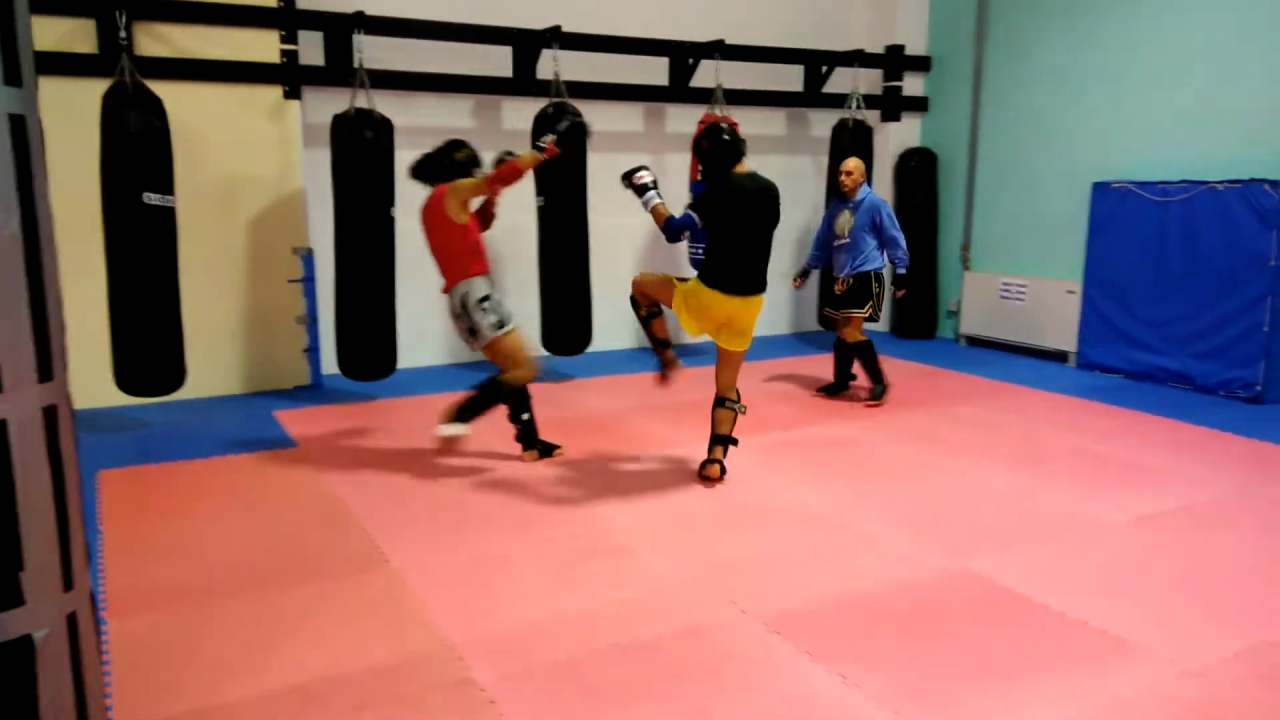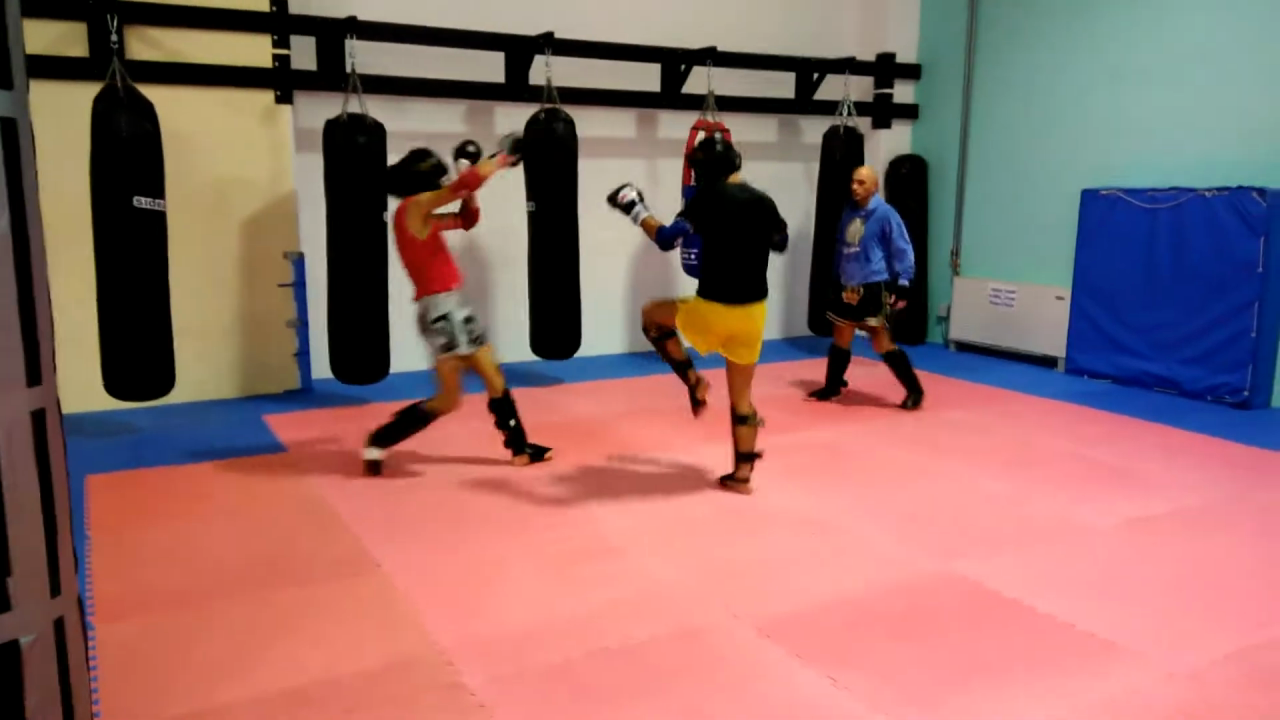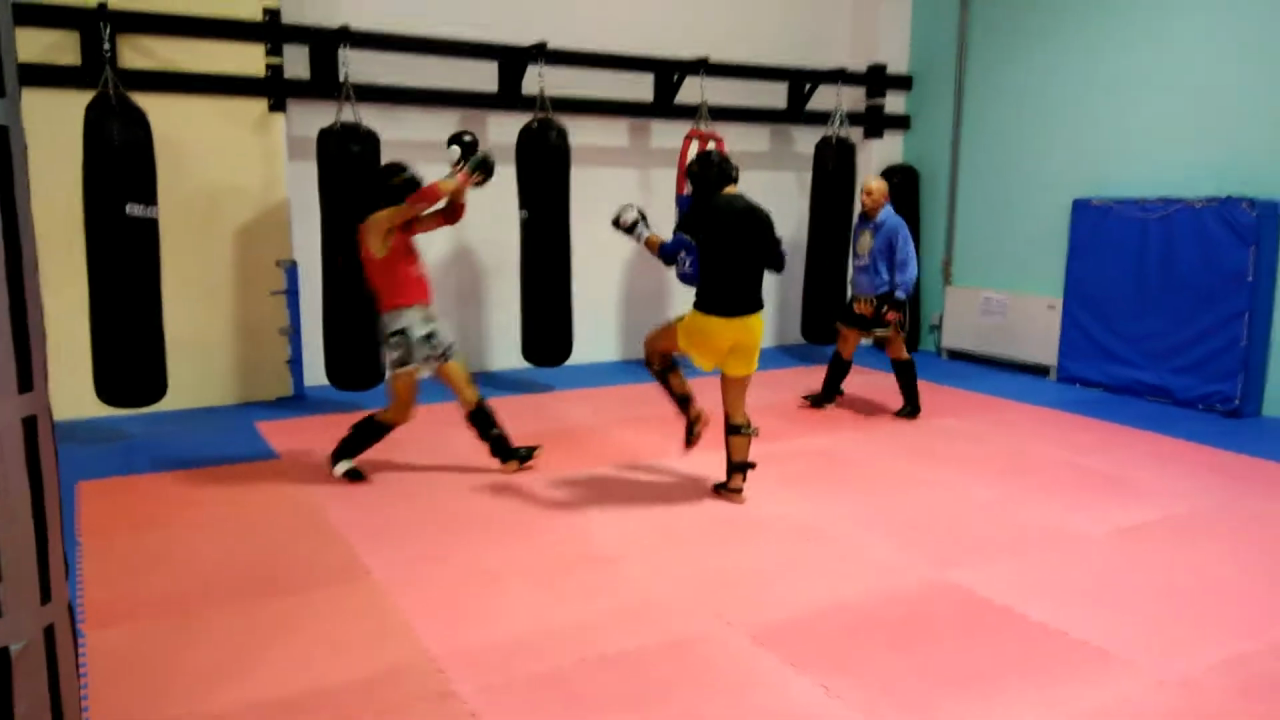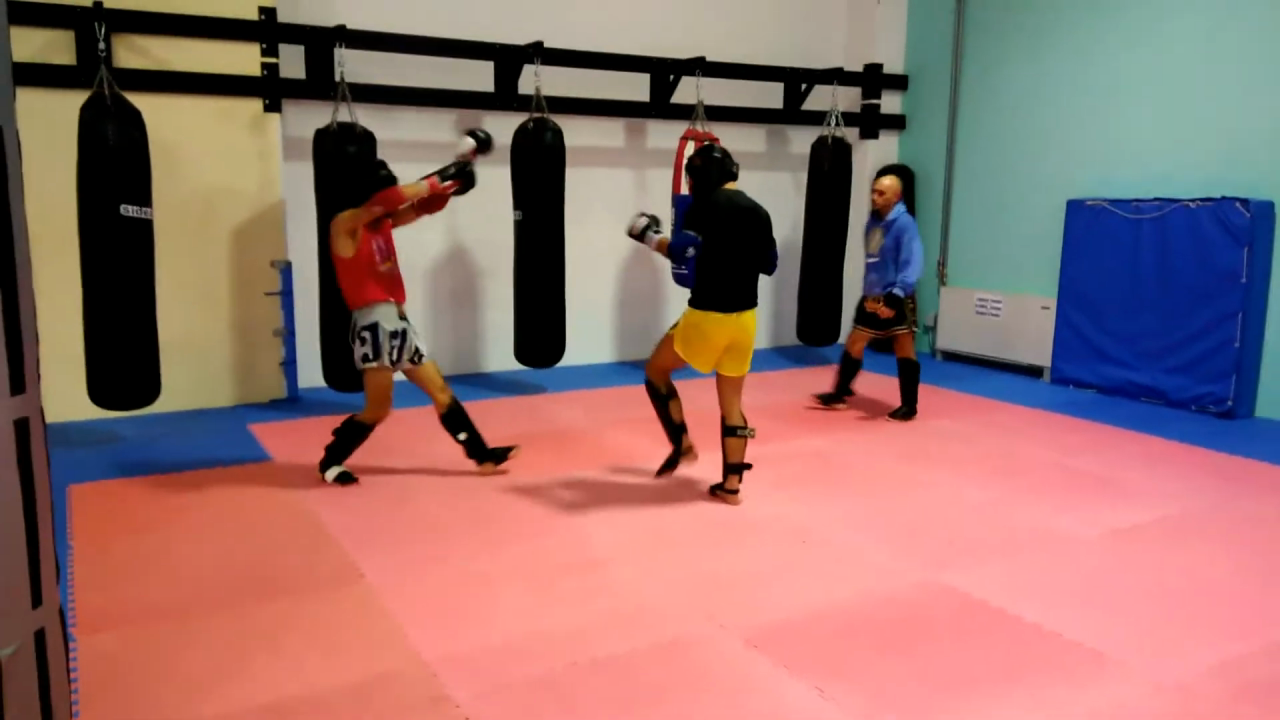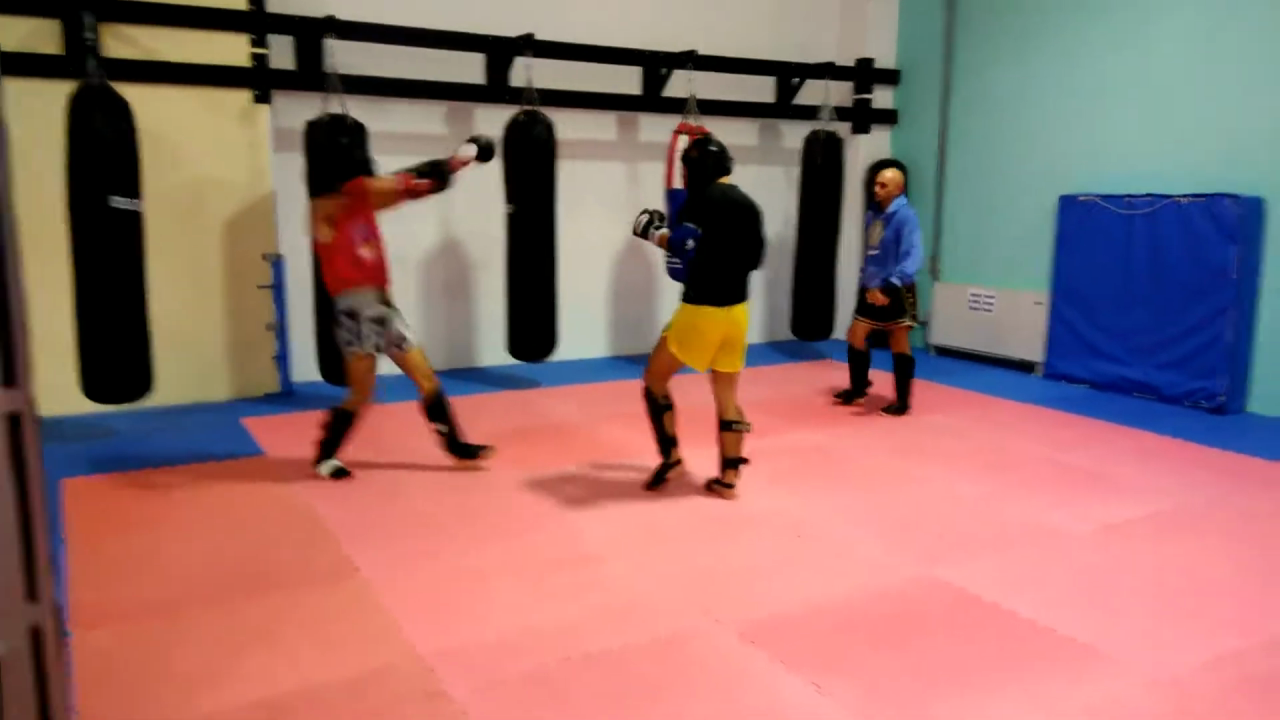
dt=0.1s
person 1, frame 1
left shoulder: (719, 190)
right shoulder: (769, 190)
left elbow: (674, 230)
left wrist: (648, 193)
left hip: (710, 294)
right hip: (750, 301)
left knee: (641, 285)
right knee: (727, 383)
left ankle: (666, 356)
right ankle: (714, 460)
person 1, frame 2
left shoulder: (709, 198)
right shoulder: (764, 202)
left elbow: (668, 239)
right elbow: (780, 241)
left wrist: (636, 209)
left hip: (713, 307)
right hip: (753, 310)
left knee: (652, 314)
right knee: (740, 395)
left ankle: (693, 380)
right ankle: (741, 472)
person 1, frame 3
left shoulder: (705, 209)
right shoulder: (760, 215)
left elbow: (671, 254)
right elbow: (777, 263)
left wrist: (638, 228)
left hip: (710, 319)
right hip: (750, 322)
left knee: (654, 345)
right knee: (735, 406)
left ankle: (692, 411)
right ankle: (735, 482)
person 1, frame 4
left shoulder: (707, 204)
right shoulder: (758, 212)
left elbow: (679, 252)
right elbow: (769, 265)
left wrist: (649, 233)
left hip: (708, 316)
right hip: (744, 318)
left knee: (656, 369)
right knee: (731, 402)
left ankle: (681, 444)
right ankle: (731, 483)
person 1, frame 5
left shoulder: (703, 198)
right shoulder: (749, 206)
left elbow: (679, 246)
left wrist: (652, 229)
left hip: (701, 311)
right hip: (736, 312)
left knee: (654, 378)
right knee: (727, 397)
left ankle: (670, 456)
right ankle: (728, 477)
person 2, frame 1
left shoulder: (438, 205)
right shoulder: (454, 191)
left elbow: (480, 223)
right elbow: (504, 175)
left wrist: (493, 193)
right wrist: (551, 144)
left hip: (463, 296)
right hip: (474, 292)
left knee: (513, 369)
right knee: (523, 370)
left ankle: (530, 441)
right ankle: (455, 420)
person 2, frame 2
left shoulder: (422, 216)
right shoulder: (416, 205)
left elbow: (467, 220)
right elbow: (469, 181)
left wrist: (476, 167)
right wrist: (505, 155)
left hip: (449, 307)
right hip: (441, 308)
left knee: (495, 379)
right knee: (449, 400)
left ankle: (520, 446)
right ankle: (377, 444)
person 2, frame 3
left shoulder: (400, 226)
right shoulder: (376, 224)
left elbow: (451, 213)
right elbow: (426, 197)
left wrist: (460, 178)
right wrist: (469, 173)
left hip: (420, 322)
right hip: (404, 325)
left knee: (466, 391)
right knee: (400, 412)
left ankle: (505, 452)
right ankle: (342, 457)
person 2, frame 4
left shoulder: (382, 221)
right shoulder: (344, 224)
left elbow: (430, 204)
right elbow: (389, 197)
left wrist: (461, 162)
right wrist: (443, 180)
left hip: (398, 320)
right hip: (373, 322)
left knee: (440, 392)
right knee: (377, 410)
left ankle: (480, 452)
right ankle: (331, 462)
person 2, frame 5
left shoulder: (365, 205)
right shoulder: (323, 210)
left elbow: (414, 188)
right elbow: (361, 189)
left wrist: (464, 158)
right wrist: (412, 177)
left hip: (382, 305)
right hip: (355, 307)
left knee: (426, 377)
right knee: (361, 396)
left ankle: (455, 444)
right ankle: (325, 456)
person 3, frame 1
left shoulder: (875, 205)
right shoulder: (836, 207)
left elbow: (894, 240)
right elbow: (823, 242)
left wrist: (901, 272)
right wrist: (807, 269)
left hip: (865, 277)
right hip: (841, 279)
left knee: (851, 332)
right knee: (843, 332)
left ankle: (879, 383)
right ankle: (840, 381)
person 3, frame 2
left shoulder: (885, 214)
right shoulder: (849, 213)
left elbow: (903, 252)
left wrist: (902, 285)
right wrist: (840, 279)
left hip: (876, 288)
right hip: (850, 287)
left knee: (880, 343)
right knee: (840, 337)
left ankle: (914, 390)
right ankle: (832, 386)
person 3, frame 3
left shoulder: (895, 226)
right shoulder: (860, 225)
left elbow: (907, 264)
left wrist: (898, 299)
left hip: (884, 299)
right hip: (860, 298)
left knee: (895, 351)
right knee: (844, 347)
left ankle: (911, 403)
right ankle: (827, 393)
person 3, frame 4
left shoulder: (905, 225)
right shoulder: (873, 222)
left elbow: (911, 265)
left wrist: (896, 296)
left hip: (897, 299)
right hip: (872, 298)
left knee: (903, 350)
right knee: (854, 346)
left ankle: (909, 405)
right ankle: (839, 393)
person 3, frame 5
left shoulder: (906, 217)
right shoulder: (872, 215)
left elbow: (911, 257)
left wrist: (892, 286)
right wrist: (863, 282)
left hip: (895, 292)
right hip: (871, 290)
left knee: (899, 345)
right knee: (855, 336)
left ankle: (902, 400)
right ankle: (858, 388)
